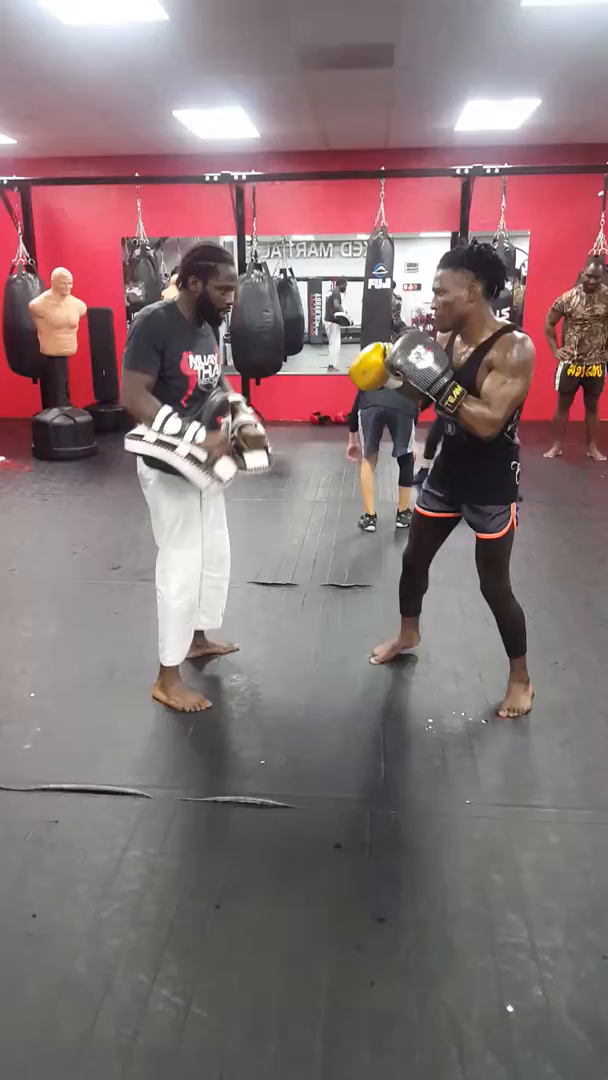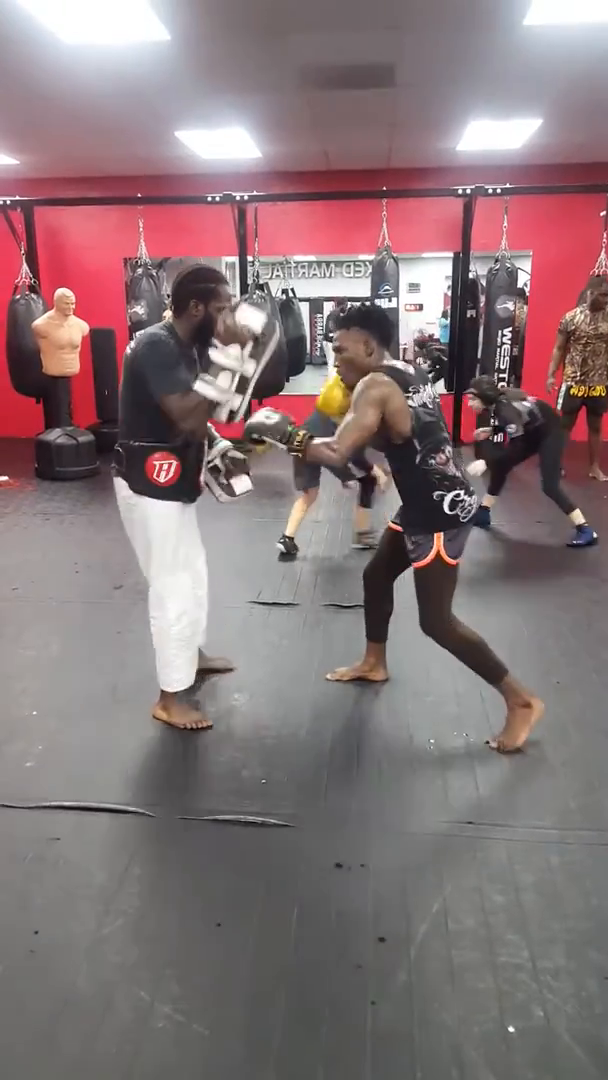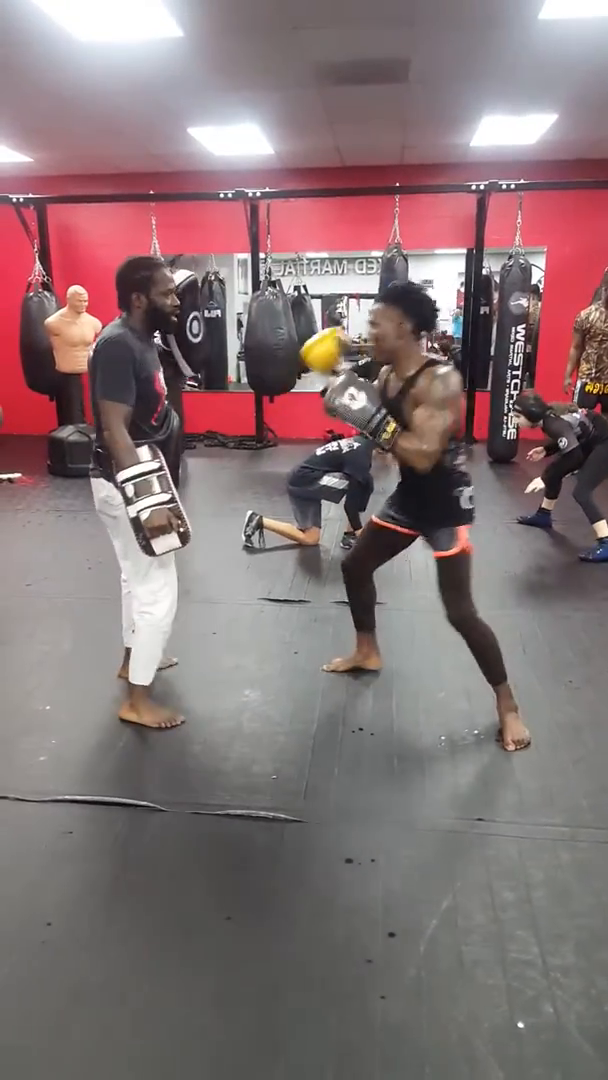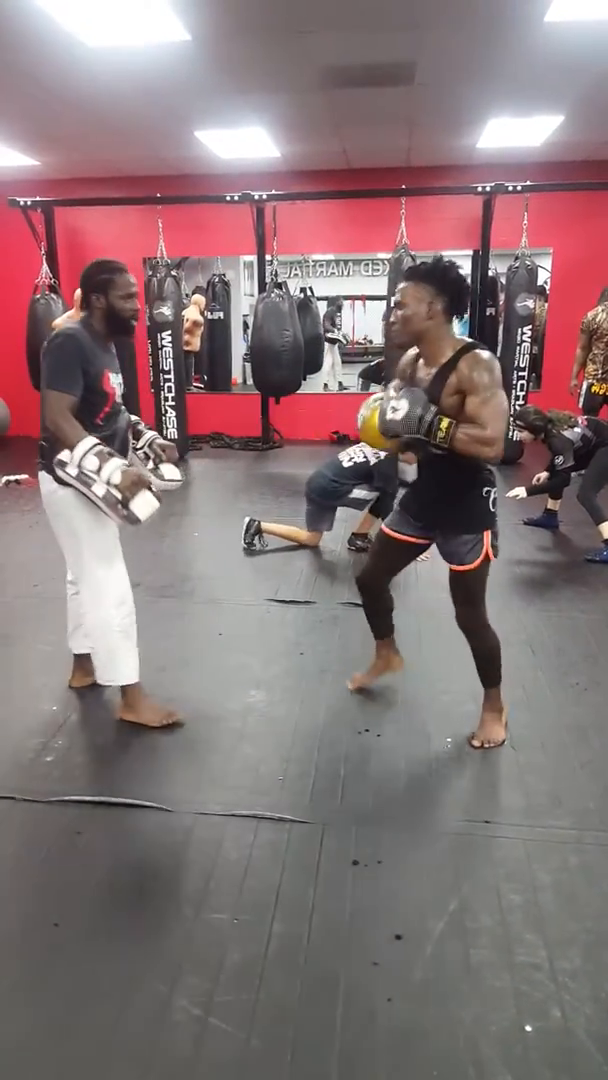
dt=1s
person 1, frame 1
left shoulder: (514, 348)
right shoulder: (450, 339)
left elbow: (488, 423)
left hip: (491, 486)
right hip: (446, 473)
left knee: (494, 587)
right knee: (414, 559)
left ankle: (520, 677)
right ankle: (408, 634)
person 1, frame 2
left shoulder: (376, 384)
right shoulder: (404, 376)
left elbow: (338, 454)
left wrist: (281, 429)
right wrist: (358, 422)
left hip: (439, 510)
right hip: (429, 501)
left knee: (436, 622)
right knee: (376, 575)
left ankle: (522, 702)
right ankle: (374, 662)
person 1, frame 3
left shoulder: (440, 380)
right shoulder: (393, 374)
left elbow: (424, 455)
right elbow: (374, 415)
left wrist: (371, 418)
right wrist: (345, 396)
left hip: (448, 504)
right hip: (411, 497)
left knee: (459, 611)
right knee: (355, 566)
left ankle: (507, 704)
right ankle: (367, 651)
person 1, frame 4
left shoulder: (478, 367)
right shoulder: (410, 362)
left elbow: (490, 444)
right elbow: (392, 406)
left wrist: (426, 422)
right wrist: (392, 412)
left hip: (466, 509)
right hip: (420, 498)
left knee: (469, 615)
right knee: (371, 578)
left ankle: (493, 707)
right ankle: (385, 657)
person 2, frame 1
left shoulder: (209, 324)
right shoulder: (154, 324)
right elbow: (134, 396)
right wrist: (196, 438)
right hip: (166, 465)
left knee: (214, 553)
right knee: (180, 563)
left ankle: (197, 636)
right ankle: (167, 676)
person 2, frame 2
left shoulder: (180, 346)
right shoulder: (156, 347)
right elbow: (189, 417)
left wrist: (221, 450)
left hip: (168, 484)
right hip: (149, 488)
left knee: (192, 572)
right knee: (172, 588)
left ankle: (192, 653)
right ankle: (170, 698)
person 2, frame 3
left shoulder: (140, 337)
right shoulder: (118, 347)
left elbow: (164, 387)
right elbow: (114, 430)
right wrist: (148, 503)
right hip: (126, 485)
left knee: (139, 576)
right knee: (156, 586)
left ankle: (135, 658)
right ankle: (137, 699)
person 2, frame 4
left shoulder: (102, 344)
right shoulder: (70, 344)
right elbow: (57, 420)
right wrist: (114, 472)
right hip: (72, 482)
left knee: (87, 576)
right knee: (108, 584)
left ankle: (84, 665)
right ankle: (131, 695)
